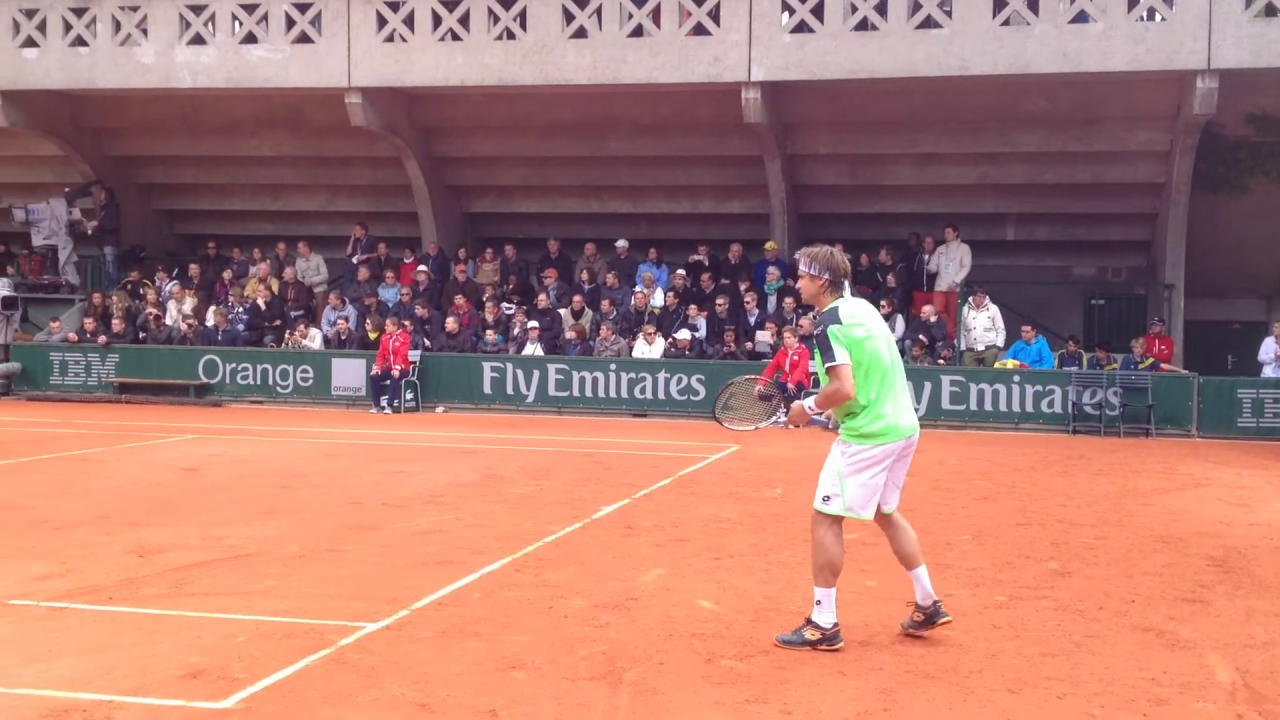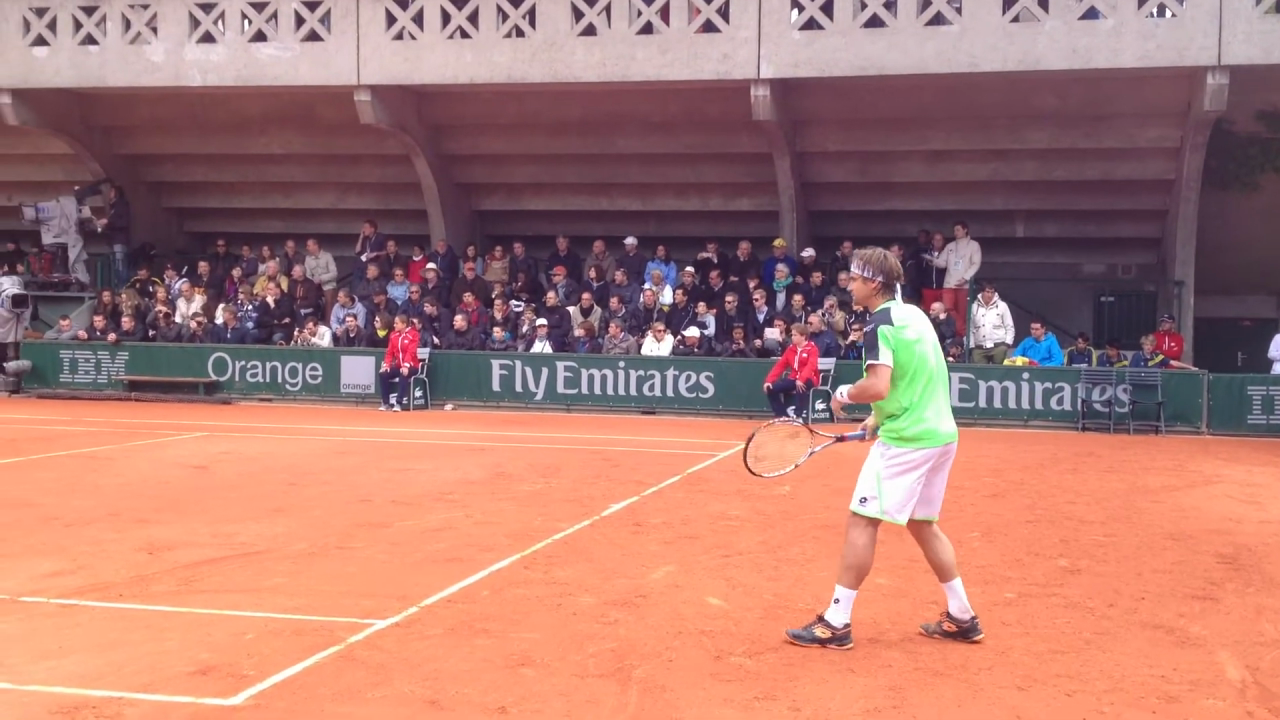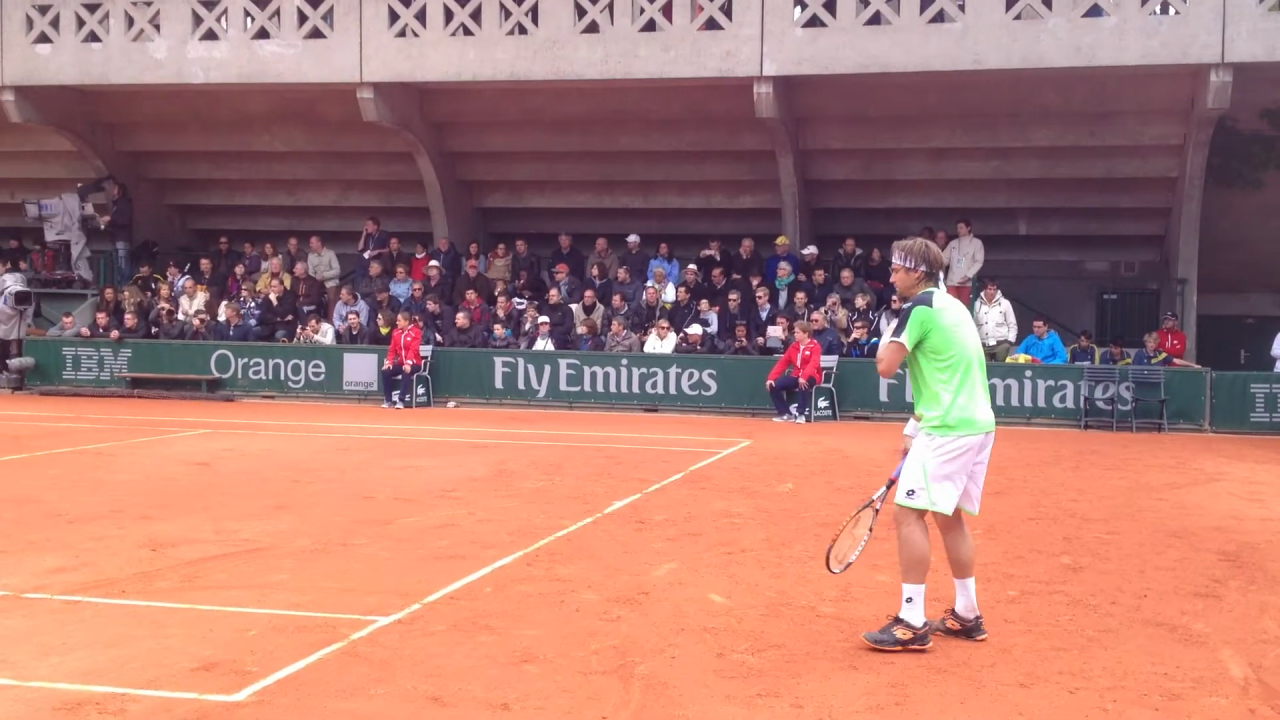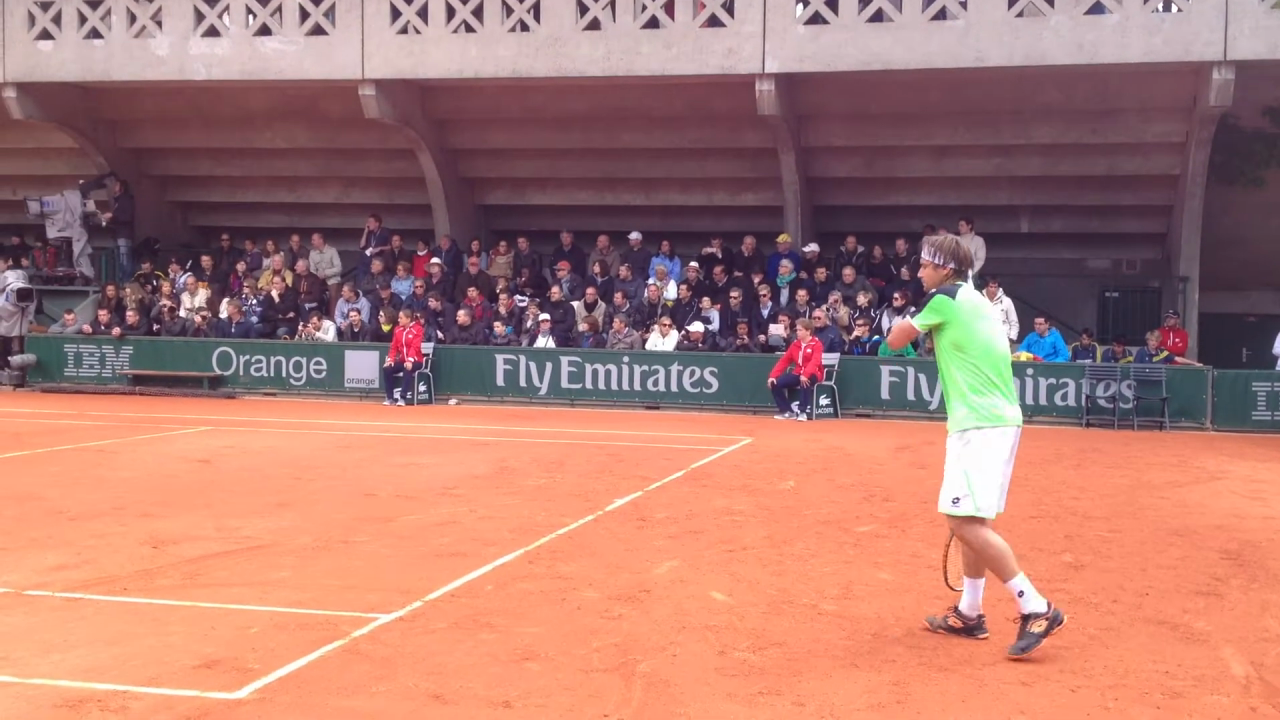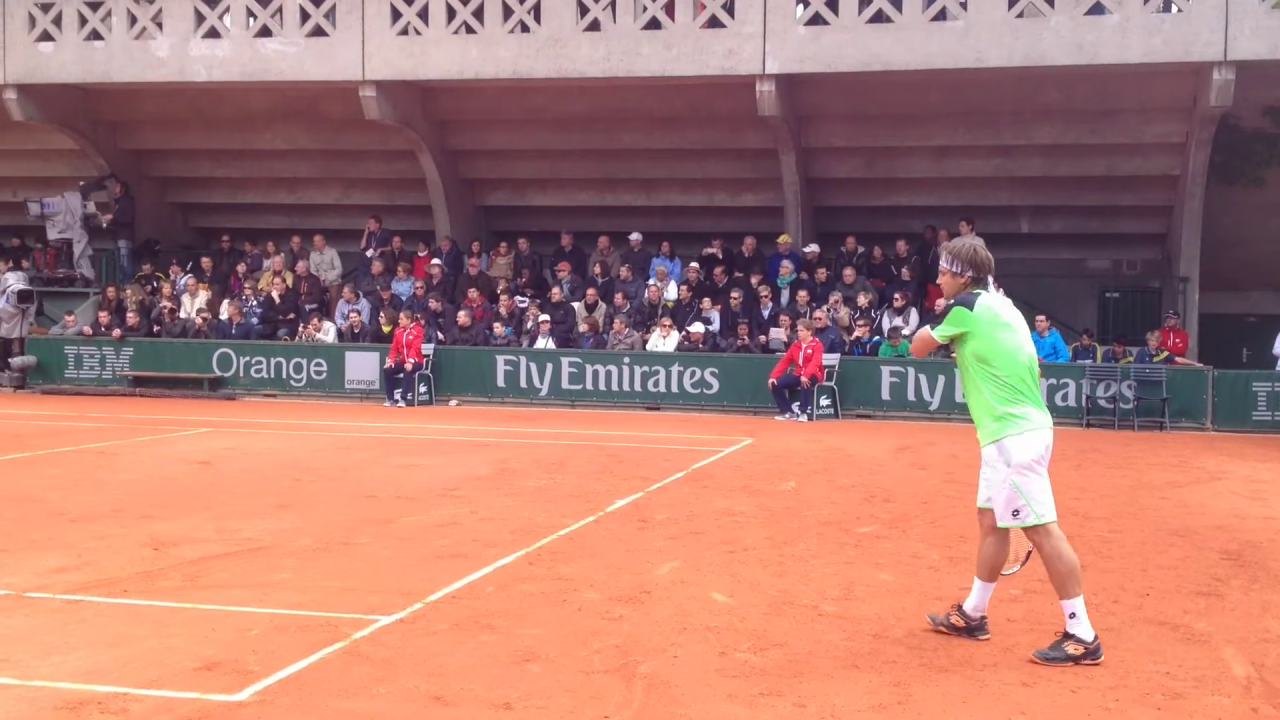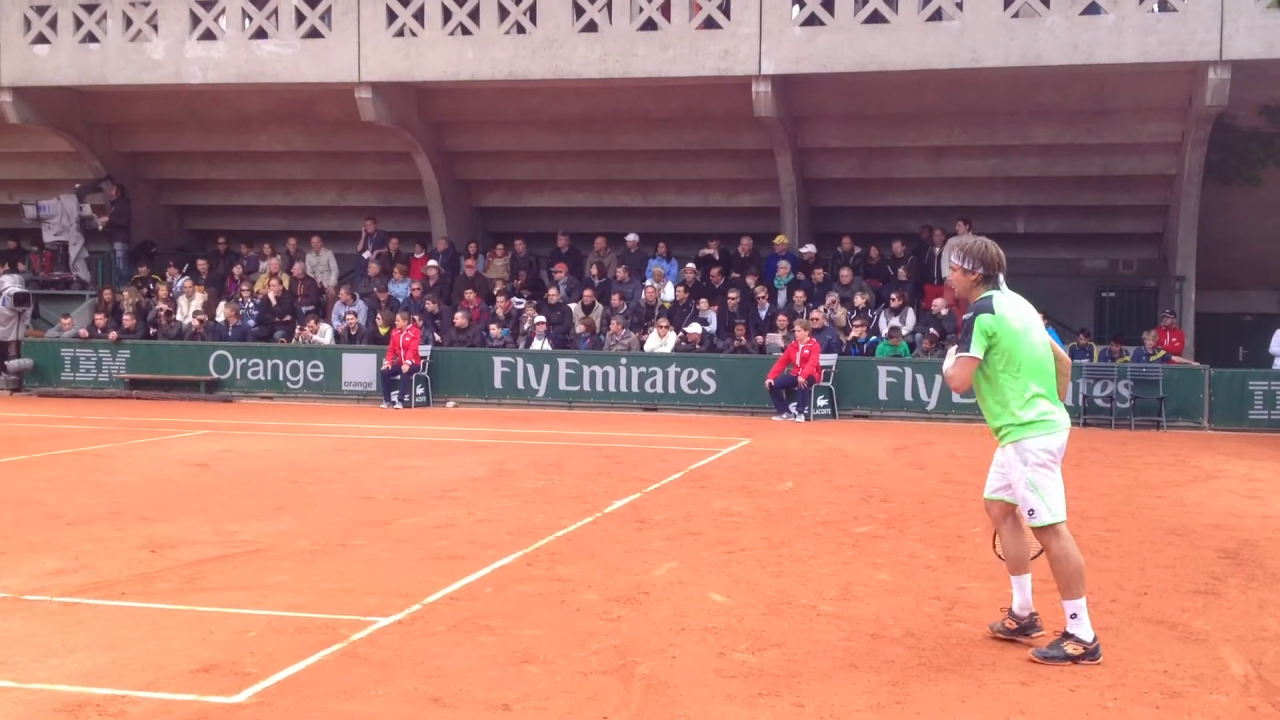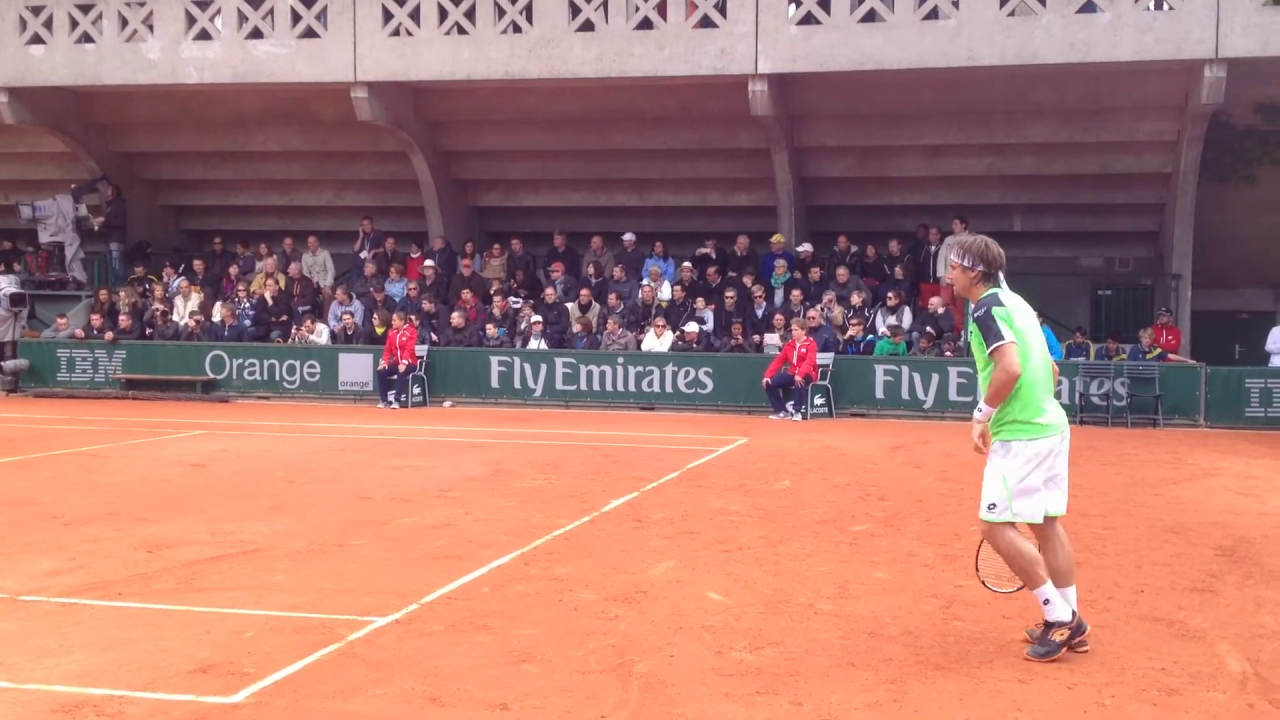
dt=0.2s
person 1, frame 1
left shoulder: (830, 324)
right shoulder: (863, 308)
left elbow: (843, 389)
left wrist: (808, 406)
right wrist: (830, 406)
left hip: (867, 437)
right hip: (903, 428)
left knee: (825, 520)
right knee: (887, 514)
left ankle: (823, 623)
right ankle: (928, 603)
person 1, frame 2
left shoulder: (881, 324)
right shoulder: (914, 315)
left elbow: (877, 389)
left wrist: (845, 393)
right wrist: (879, 417)
left hip: (906, 441)
right hip: (939, 434)
left knee: (861, 523)
right knee: (920, 524)
left ankle: (834, 622)
right ankle: (962, 616)
person 1, frame 3
left shoulder: (922, 306)
right shoulder: (952, 306)
left elbow: (887, 366)
left wrist: (890, 342)
right wrist: (917, 424)
left hip: (948, 430)
right hip: (976, 425)
left knee: (907, 515)
right knee: (949, 517)
left ankle: (912, 620)
right ankle: (966, 616)
person 1, frame 4
left shoulder: (948, 297)
right shoulder: (980, 303)
left elbow: (897, 338)
left wrist: (915, 319)
left hip: (979, 428)
right hip: (998, 424)
left knee: (970, 525)
right knee: (967, 518)
left ankle: (1037, 610)
right ankle: (969, 613)
person 1, frame 5
left shoulder: (966, 307)
right shoulder: (1001, 306)
left elbow: (919, 347)
right elbow: (1034, 369)
left wrist: (937, 336)
left hip: (1011, 436)
right hip: (1023, 429)
left knee: (1041, 529)
right knee: (991, 520)
left ankle: (1082, 636)
right ankle: (972, 614)
person 1, frame 6
left shoulder: (980, 314)
right shoulder: (1016, 303)
left elbow: (960, 381)
right elbow: (1063, 361)
left wrist: (949, 360)
right wrist: (1052, 408)
left hip: (1027, 434)
right hip: (1043, 425)
left knee: (1050, 530)
right knee: (998, 509)
left ankle: (1081, 636)
right ankle: (1022, 612)
person 1, frame 7
left shoulder: (986, 309)
right shoulder: (1011, 302)
left elbow: (1011, 369)
right elbow: (1050, 367)
left wrist: (983, 413)
left hip: (1022, 435)
right hip: (1049, 427)
left knee: (998, 529)
right knee: (1046, 524)
left ankle: (1058, 615)
right ankle: (1070, 621)
